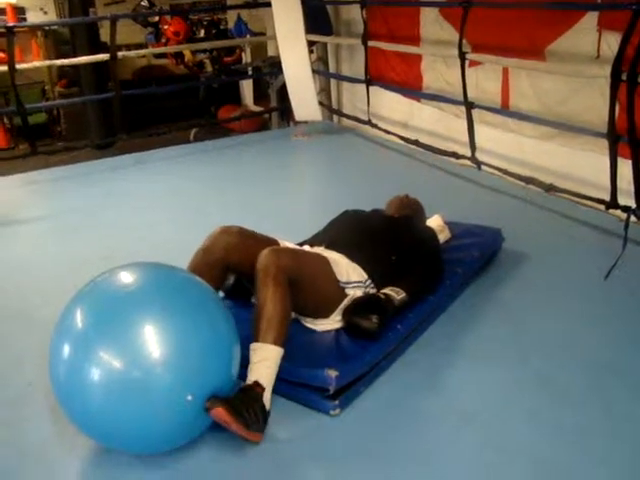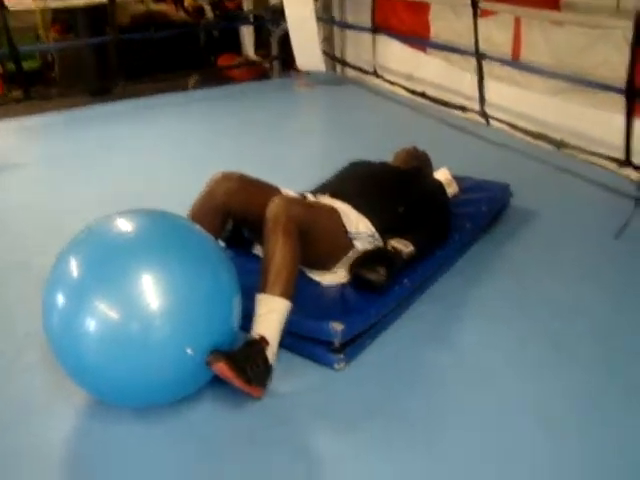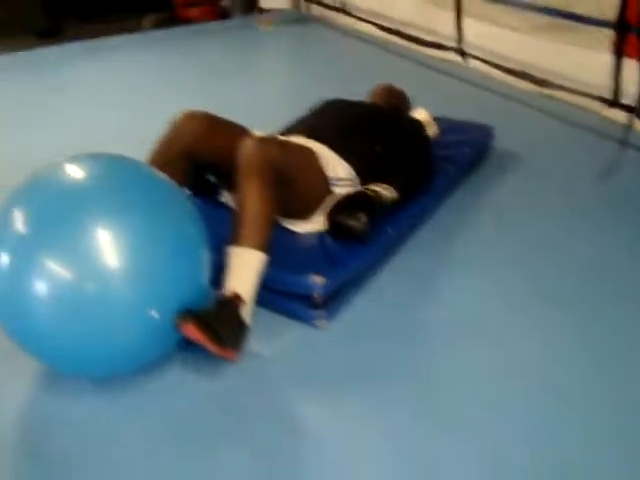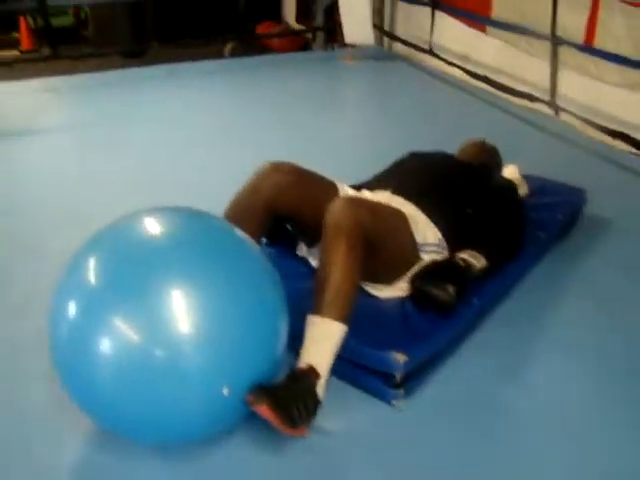
dt=0.5s
person 1, frame 1
left shoulder: (419, 236)
right shoulder: (353, 216)
left elbow: (426, 275)
left wrist: (387, 300)
right wrist: (244, 274)
left hip: (348, 273)
left knee: (274, 260)
right knee: (227, 238)
left ankle: (257, 398)
person 1, frame 2
left shoulder: (426, 189)
right shoulder: (361, 167)
left elbow: (435, 227)
left wrist: (394, 253)
right wrist: (248, 222)
left hip: (354, 227)
right hip: (307, 219)
left knee: (285, 209)
right knee: (228, 185)
left ankle: (261, 351)
person 1, frame 3
left shoulder: (404, 129)
right shoulder: (336, 106)
left elbow: (415, 171)
right elbow: (289, 133)
left wrist: (376, 197)
left hip: (333, 170)
right hip: (274, 165)
left knee: (258, 150)
right knee: (192, 125)
left ankle: (235, 311)
person 1, frame 4
left shoulder: (495, 191)
right shoulder: (423, 159)
left elbow: (507, 237)
right elbow: (366, 189)
left wrist: (463, 266)
left hip: (418, 232)
left knee: (348, 212)
right knee: (276, 177)
